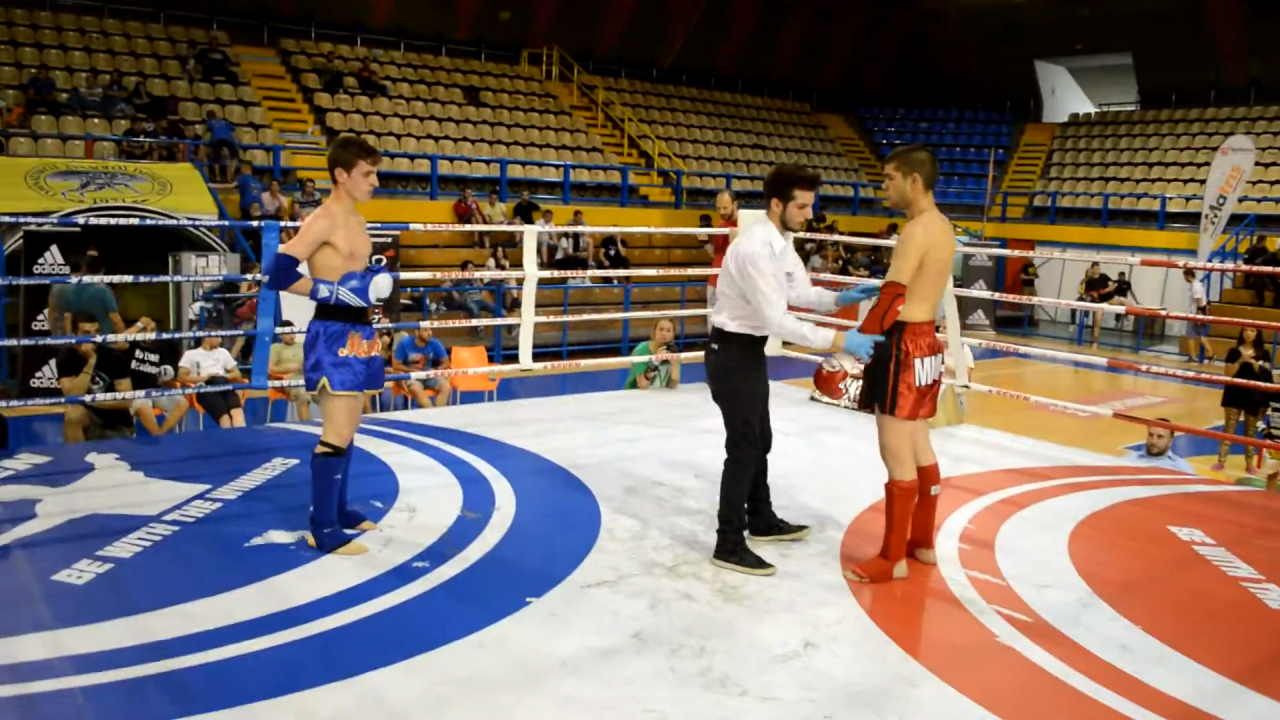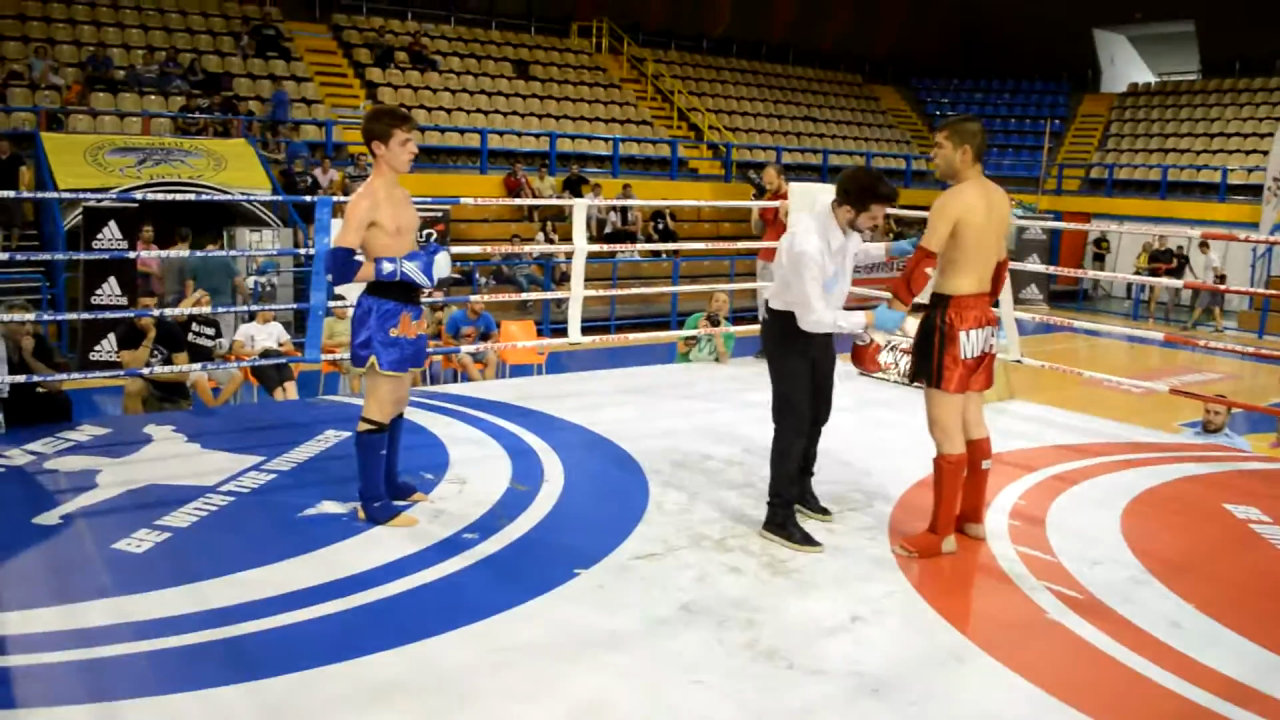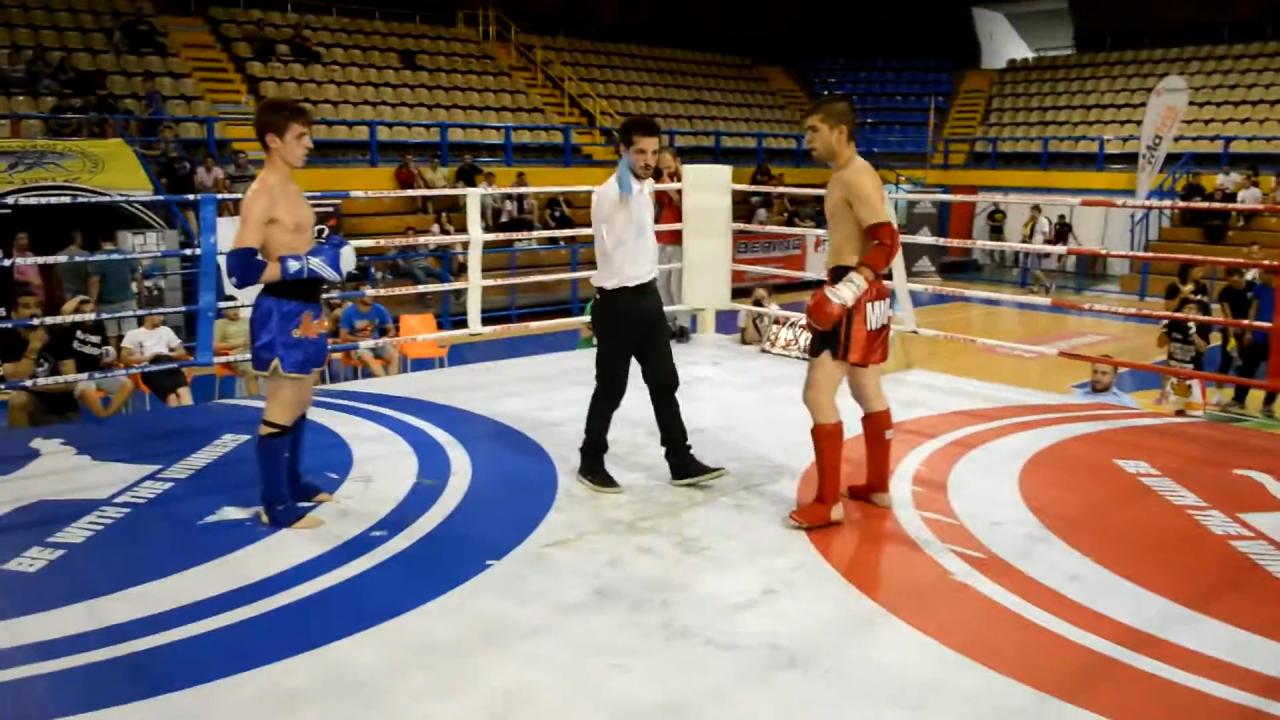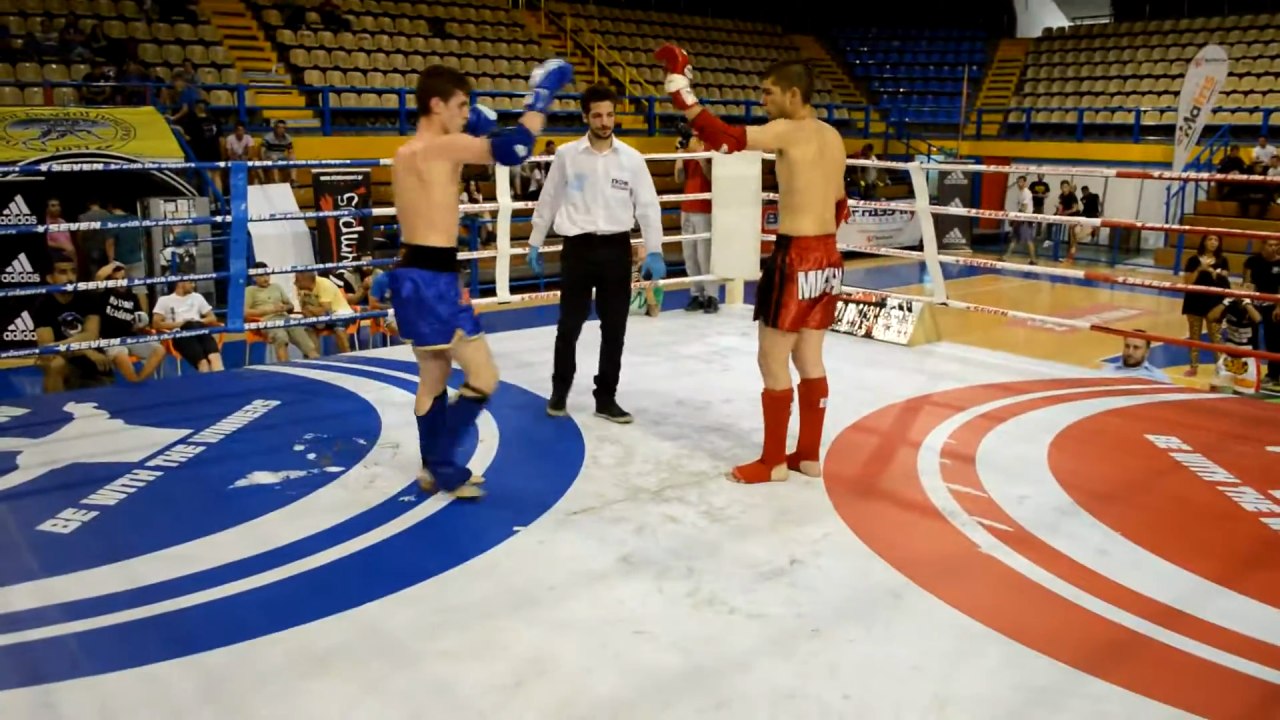
dt=1s
person 1, frame 1
left shoulder: (917, 229)
right shoulder: (941, 226)
left elbow: (893, 297)
right wrist: (870, 329)
left hip: (904, 347)
right hip: (925, 344)
left knee: (897, 453)
right knee: (919, 447)
left ankle: (893, 559)
right ankle: (922, 541)
person 1, frame 2
left shoulder: (953, 199)
right shoulder: (1000, 199)
left elbow: (922, 264)
left hip: (952, 318)
right hip: (981, 316)
left knee: (946, 428)
right knee: (972, 421)
left ankle: (941, 533)
right ankle: (973, 517)
person 1, frame 3
left shoulder: (856, 176)
right shoulder: (844, 176)
left elbow: (887, 242)
left wrist: (845, 290)
right wrist: (838, 291)
left hip: (854, 296)
right hip: (862, 296)
left knee: (818, 395)
right knee: (868, 391)
left ankle: (827, 501)
right ankle: (877, 485)
person 1, frame 4
left shoulder: (789, 132)
right shoulder: (832, 137)
left elbow: (724, 139)
left wrist: (679, 85)
left hip: (796, 258)
right hip: (826, 256)
left knee: (773, 364)
right knee: (808, 360)
left ankle: (773, 462)
right ankle: (808, 454)
person 2, frame 1
left shoulder: (358, 222)
right shoulder: (322, 221)
right elbow: (278, 274)
left wrist: (377, 282)
right wrist: (333, 291)
left hip: (360, 333)
right hip: (333, 334)
left knee: (347, 429)
right knee: (337, 433)
left ankle: (338, 508)
right ankle: (323, 527)
person 2, frame 2
left shoulder: (403, 196)
right shoulder: (366, 199)
right elbow: (338, 268)
left wrist: (427, 262)
right wrist: (399, 269)
left hip: (407, 310)
right hip: (383, 311)
left knee: (397, 403)
right knee: (379, 408)
left ankle: (390, 482)
right ankle: (372, 501)
person 2, frame 3
left shoulder: (291, 189)
right shoulder: (262, 195)
right elbow: (240, 270)
left wrist: (325, 254)
right wrist: (304, 265)
left hip: (306, 309)
right hip: (282, 311)
left knee: (299, 405)
right knee: (281, 410)
left ankle: (292, 483)
right ankle: (276, 505)
person 2, frame 4
left shoulder: (407, 152)
right shoulder: (441, 146)
right elbow: (514, 148)
left wrist: (475, 131)
right wrist: (542, 92)
left hip: (414, 272)
right hip: (430, 280)
left knee: (433, 379)
right knee: (483, 378)
left ankle: (437, 466)
right ankle: (439, 461)
person 3, frame 1
left shoulder: (781, 242)
right shoulder: (754, 249)
left elbow: (797, 291)
right elbow: (778, 321)
left wrist: (843, 297)
right wrist: (838, 340)
left hip: (750, 349)
right hip: (733, 352)
left knee: (759, 440)
right knee: (743, 446)
left ankle: (761, 519)
right ankle: (729, 544)
person 3, frame 2
left shoulder: (847, 224)
right shoulder: (806, 244)
right elbow: (812, 317)
left wrist: (891, 250)
right wrist: (871, 319)
left hip: (819, 325)
right hip: (789, 329)
left knee: (817, 413)
right knee: (793, 421)
left ankle: (800, 488)
right ankle: (779, 517)
person 3, frame 3
left shoulder: (644, 191)
right shoulder: (609, 193)
right elbow: (615, 240)
right wrist: (625, 195)
left hip: (646, 297)
right hip: (616, 302)
left knee: (665, 382)
right knee: (611, 387)
left ankle: (681, 461)
right ankle: (591, 462)
person 3, frame 4
left shoulder: (631, 158)
right shoulder: (567, 155)
left elbow: (647, 206)
right elbow: (548, 200)
left wrist: (654, 251)
right wrist: (535, 243)
left hip: (616, 249)
right hip: (578, 248)
left knee: (614, 329)
right knee: (569, 325)
left ankle: (606, 398)
right ankle: (560, 390)
